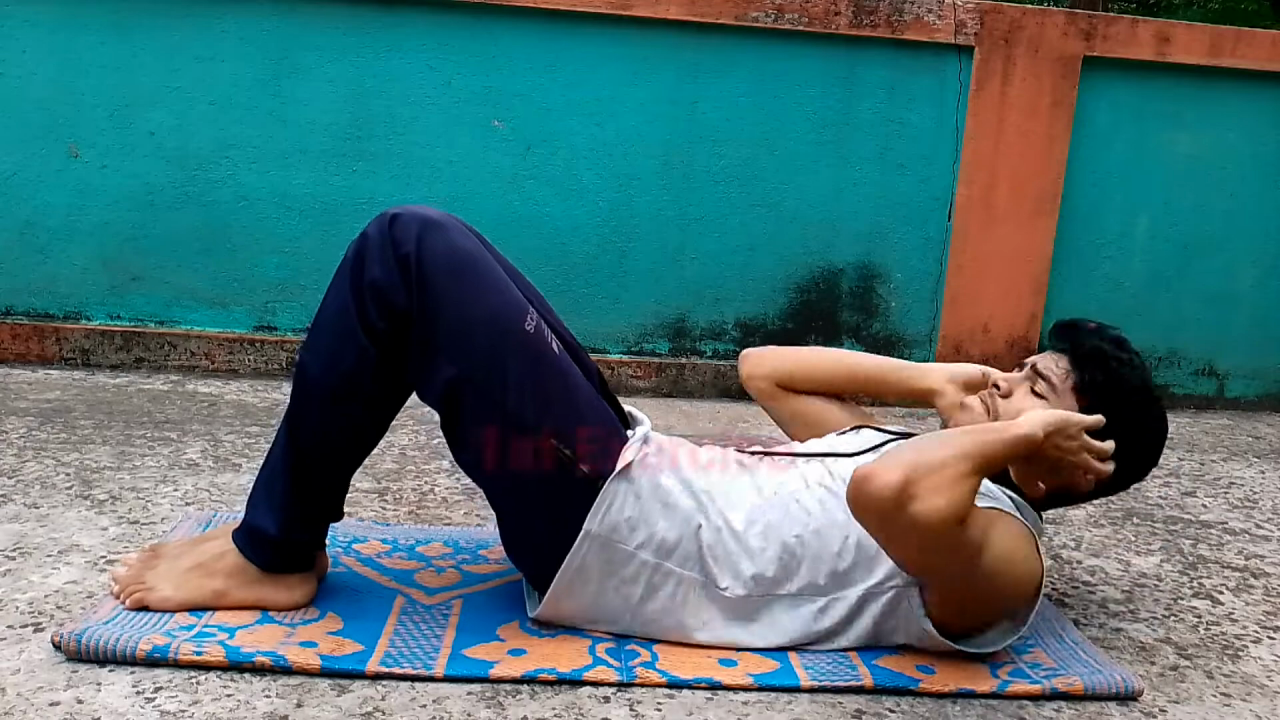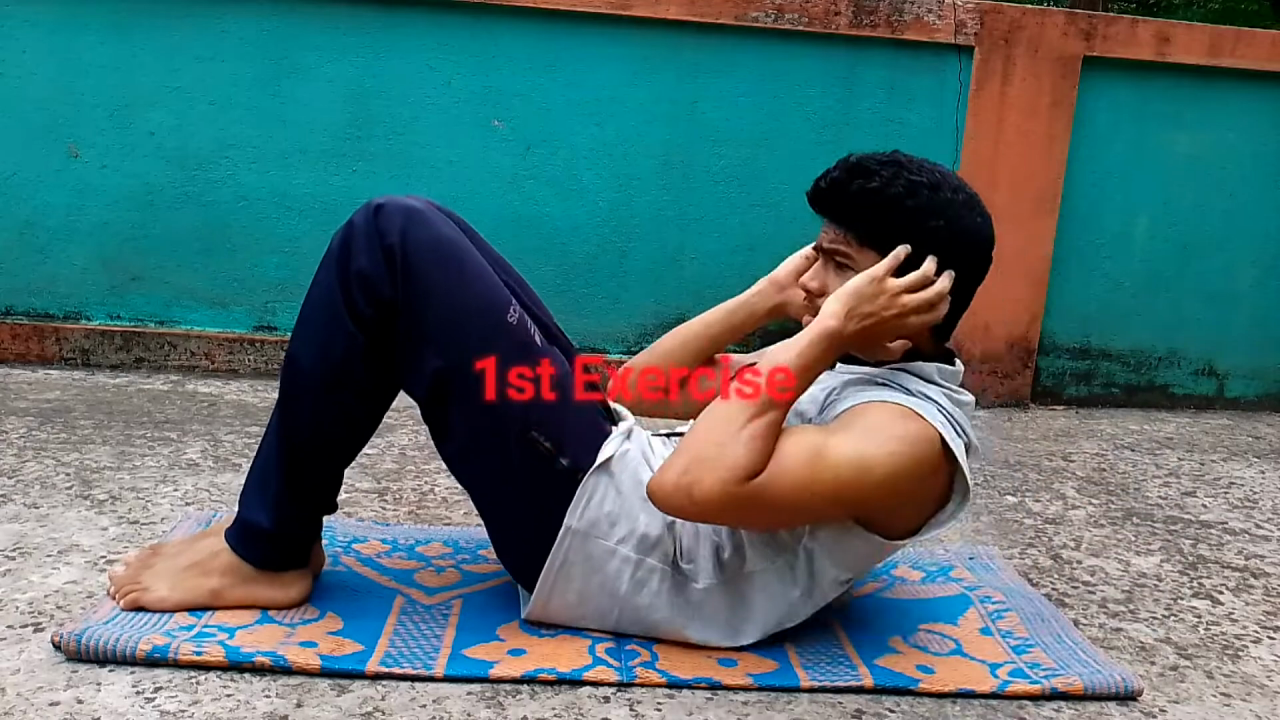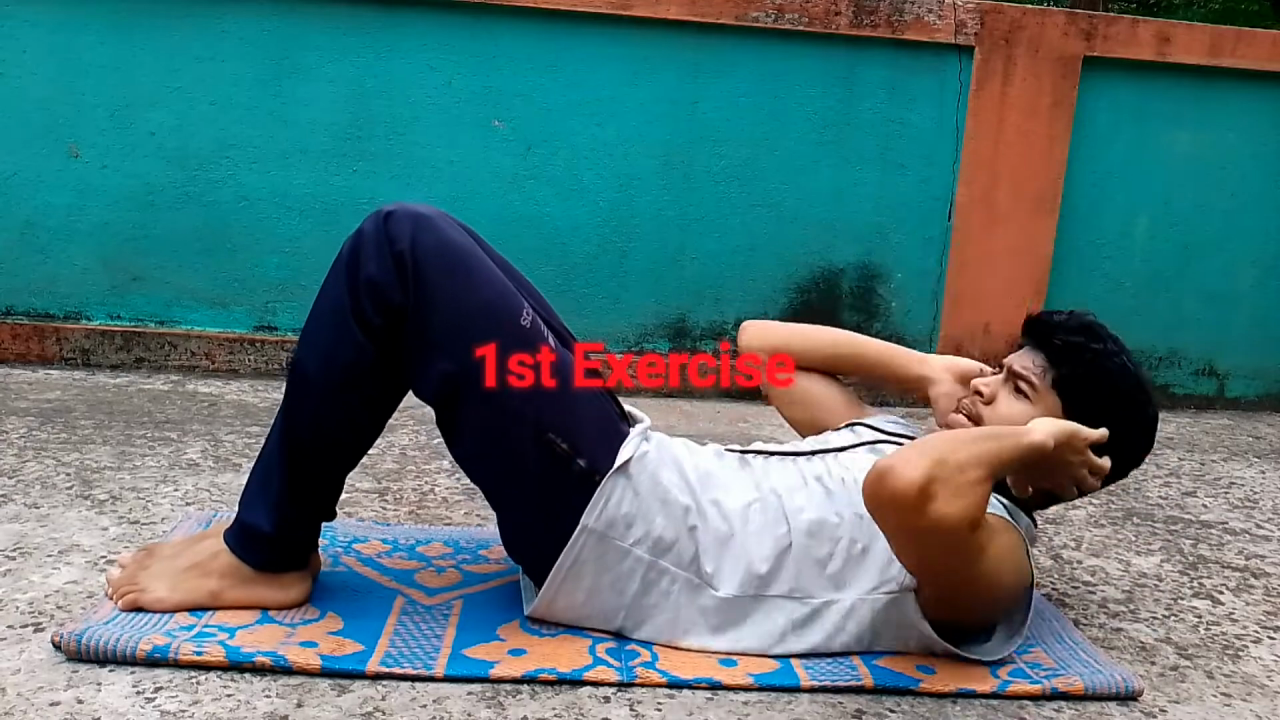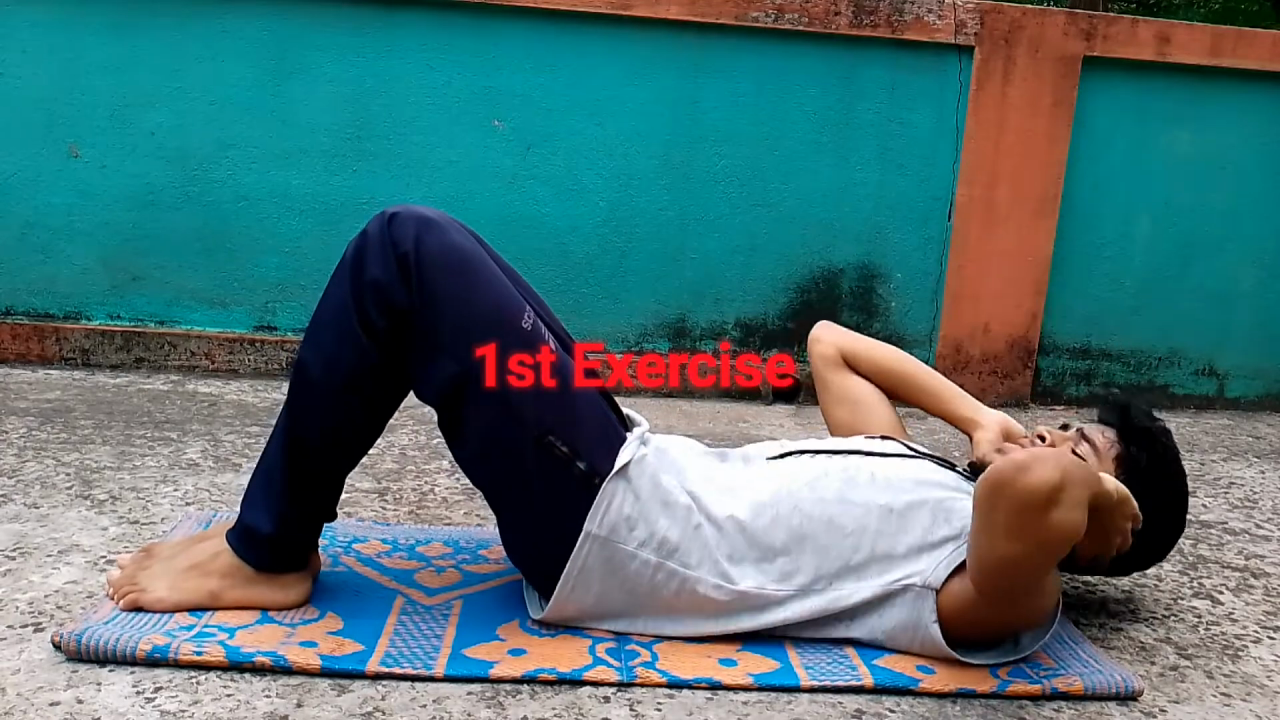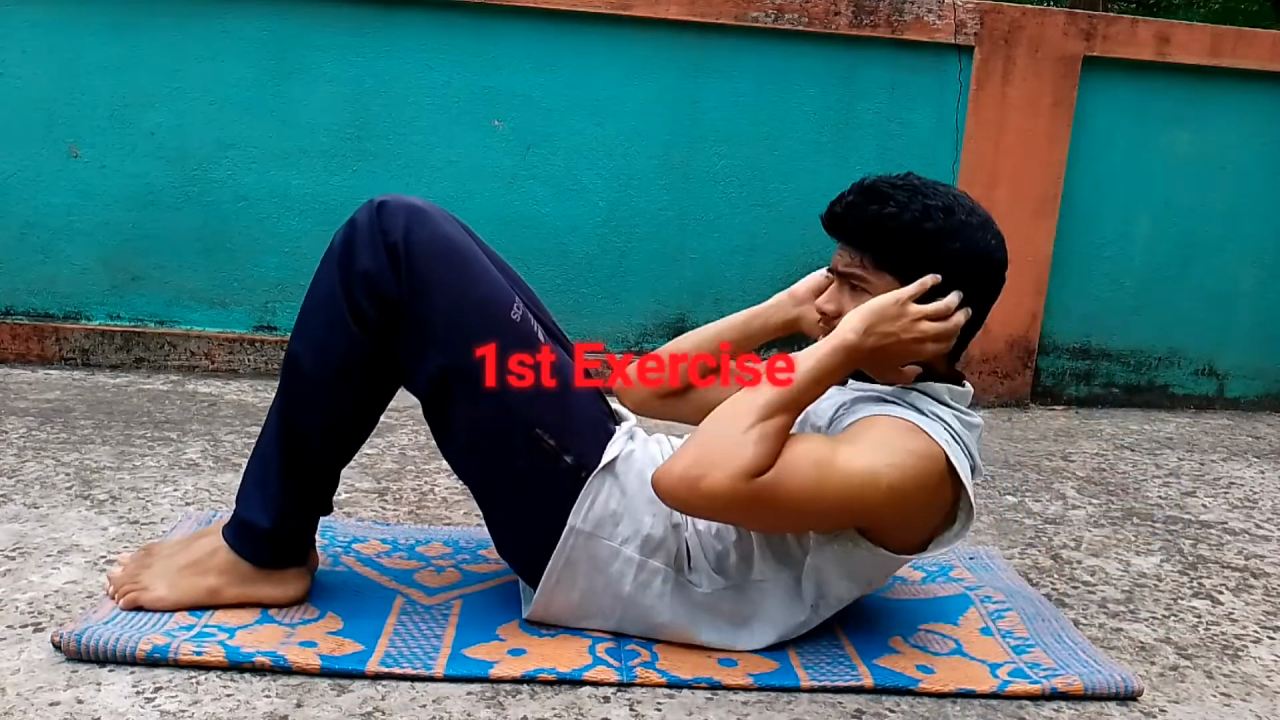
dt=0.5s
person 1, frame 1
left shoulder: (996, 566)
right shoulder: (904, 443)
left elbow: (886, 494)
right elbow: (762, 365)
left wrist: (1008, 439)
right wrist: (935, 382)
left hip: (609, 531)
right hip: (633, 475)
left knee: (412, 251)
right knee: (416, 248)
left ankle: (273, 555)
right ankle: (283, 537)
person 1, frame 2
left shoulder: (909, 439)
right shoulder: (848, 372)
left elbow: (691, 484)
right elbow: (646, 378)
left wrist: (826, 329)
right wrist: (773, 295)
left hip: (597, 538)
right hip: (612, 479)
left knee: (390, 241)
right knee: (407, 239)
left ankle: (265, 554)
right ankle: (277, 534)
person 1, frame 3
left shoulder: (989, 560)
right shoulder: (902, 438)
left elbow: (903, 491)
right elbow: (756, 340)
left wrist: (1018, 441)
right wrist: (919, 370)
left hip: (614, 534)
right hip: (636, 479)
left knee: (403, 249)
right knee: (410, 249)
left ankle: (265, 555)
right ankle: (275, 534)
person 1, frame 4
left shoulder: (1010, 588)
right shoulder: (928, 471)
left elbow: (1027, 488)
right elbow: (825, 343)
left wrist: (1076, 492)
right wrist: (969, 410)
left hip: (615, 532)
right hip: (642, 483)
left knee: (408, 252)
right knee: (413, 253)
left ankle: (266, 555)
right ankle: (276, 532)
person 1, frame 5
left shoulder: (915, 460)
right shoulder: (865, 395)
left elbow: (694, 477)
right elbow: (653, 383)
left wrist: (838, 347)
right wrist: (786, 312)
left hip: (599, 535)
right hip: (609, 484)
left knee: (396, 241)
right knee: (402, 242)
left ankle: (262, 556)
right ankle: (277, 533)
